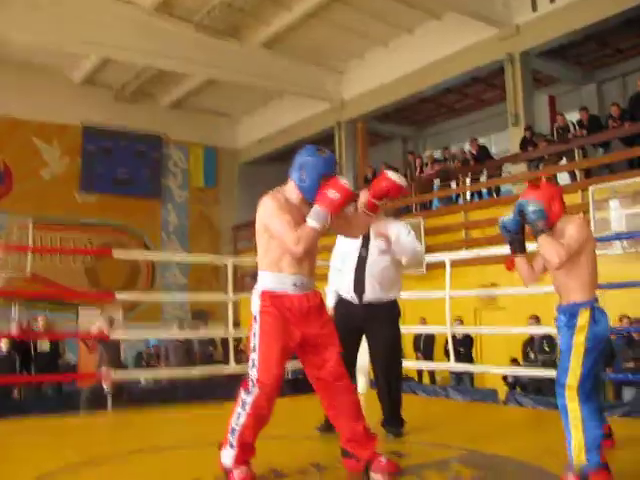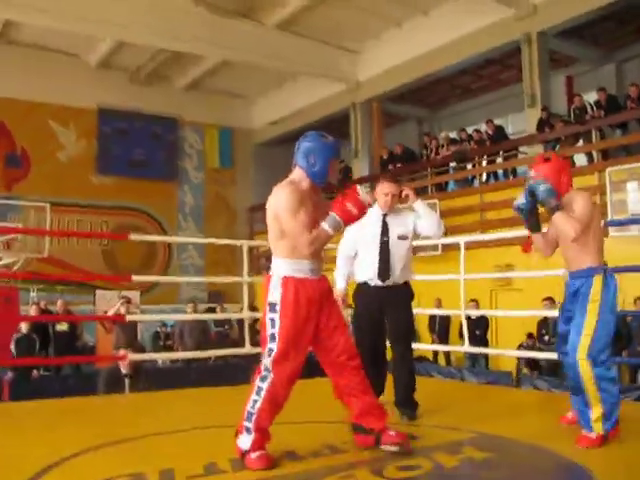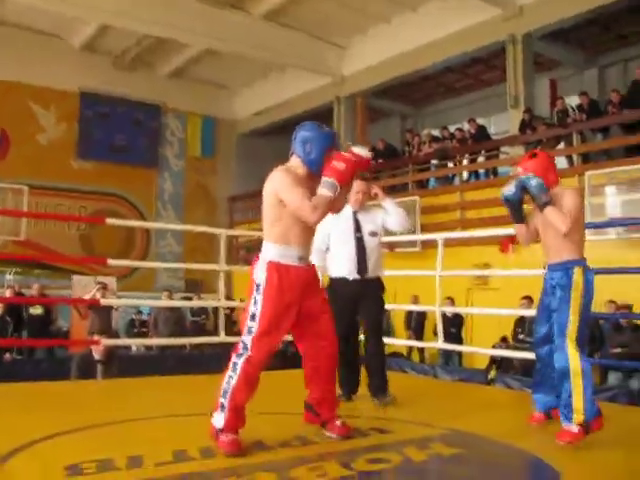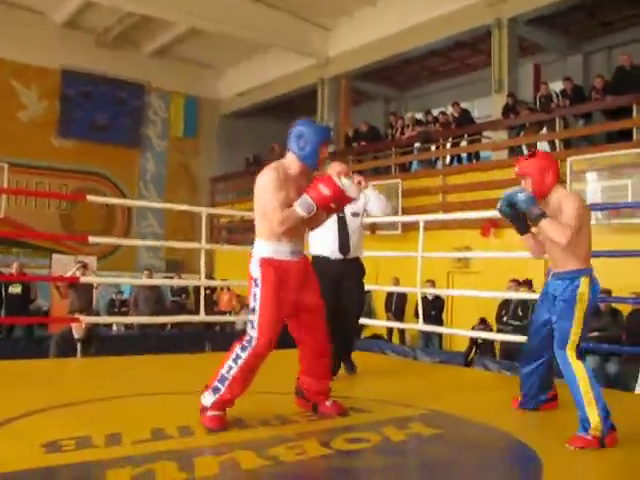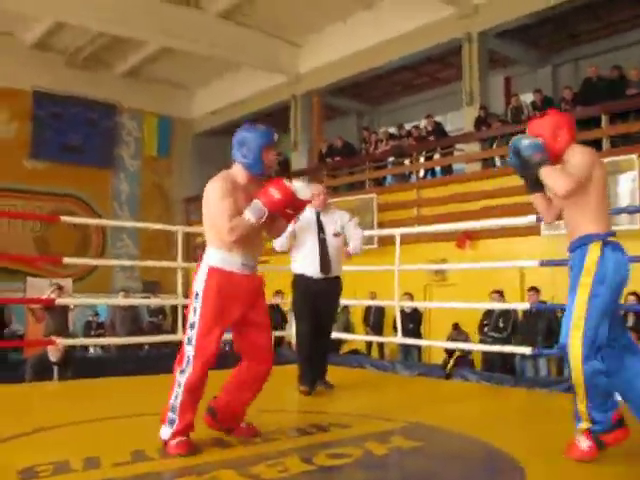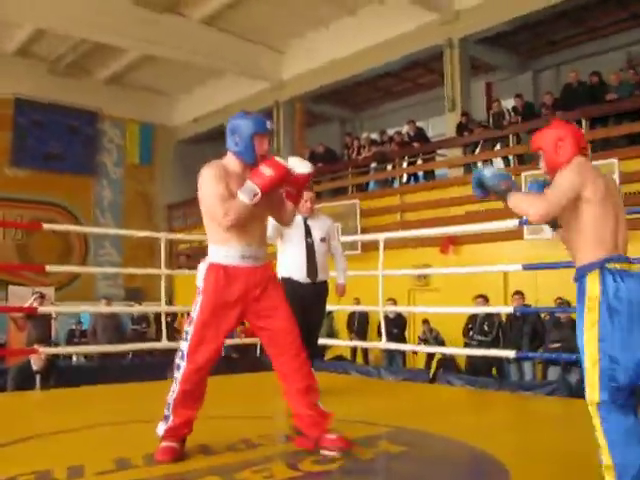
dt=0.3s
person 1, frame 1
left shoulder: (317, 203)
right shoulder: (272, 203)
left elbow: (355, 228)
right elbow: (297, 246)
left wrist: (375, 195)
right wrist: (325, 207)
left hip: (309, 301)
right hip: (273, 301)
left knee: (336, 376)
right knee: (264, 382)
left ankle: (361, 452)
person 1, frame 2
left shoulder: (311, 191)
right shoulder: (285, 194)
right elbow: (305, 244)
left wrist: (347, 207)
right wrist: (339, 215)
left hip: (316, 285)
right hip: (290, 286)
left knee: (345, 357)
right knee: (280, 365)
left ankle: (373, 427)
right ankle: (251, 442)
person 1, frame 3
left shoulder: (309, 177)
right shoulder: (283, 177)
left elbow: (333, 207)
right elbow: (313, 214)
left wrist: (347, 174)
right wrist: (334, 175)
left hip: (303, 272)
right hip: (276, 271)
left knee: (324, 344)
right knee: (256, 346)
left ankle: (323, 411)
right ankle: (225, 424)
person 1, frame 4
left shoulder: (307, 176)
right shoulder: (273, 175)
right elbow: (279, 225)
left wrist: (335, 202)
right wrist: (314, 197)
left hip: (298, 265)
right hip: (269, 264)
left knee: (317, 335)
right knee: (260, 338)
left ankle: (314, 395)
right ankle: (214, 402)
person 1, frame 5
left shoulder: (259, 186)
right shoulder: (221, 185)
left elbow: (272, 231)
right elbow: (229, 234)
left wrist: (291, 208)
right wrist: (265, 203)
left hip: (249, 280)
right hip: (217, 277)
left knee: (260, 358)
right knee: (198, 356)
left ankle: (224, 415)
right ankle: (176, 430)
person 1, frame 6
left shoulder: (265, 173)
right shoulder: (213, 172)
left elbow: (284, 217)
right elbow: (226, 218)
left wrist: (295, 186)
right wrist: (258, 184)
left hip: (261, 273)
right hip: (222, 273)
left knee: (290, 350)
right knee: (197, 353)
left ankle: (314, 429)
right ankle: (173, 432)
person 2, frame 1
left shoulder: (576, 225)
right shoulder: (552, 236)
left elbow: (558, 259)
right elbow: (529, 276)
left wrist: (539, 227)
right wrist: (515, 242)
left hip: (582, 316)
right hip: (571, 316)
left knee: (571, 389)
right knee: (584, 385)
right ankle: (598, 431)
person 2, frame 2
left shoulder: (581, 200)
right shoulder: (559, 207)
left elbow: (573, 233)
right elbow: (545, 249)
left wrist: (551, 205)
right wrist: (530, 219)
left hip: (592, 282)
right hip: (575, 283)
left knee: (585, 354)
right knee: (569, 350)
left ankle: (602, 423)
right ankle: (585, 407)
person 2, frame 3
left shoulder: (568, 195)
right shoulder: (541, 205)
left elbow: (565, 228)
right elbow: (526, 239)
left wrist: (543, 199)
right wrist: (516, 210)
left hip: (571, 275)
right hip: (552, 277)
left knee: (568, 344)
right knee: (545, 342)
left ankle: (582, 416)
right ankle: (550, 404)
person 2, frame 4
left shoulder: (568, 201)
right shoulder: (549, 207)
left elbow: (564, 238)
right elbow: (538, 249)
left wrist: (531, 208)
right wrist: (520, 222)
left hip: (575, 284)
right hip: (556, 284)
left knee: (566, 352)
right knee: (538, 343)
left ankle: (598, 429)
right ankle: (538, 395)
person 2, frame 5
left shoulder: (581, 155)
right shoulder: (569, 167)
left elbow: (564, 187)
right elbow: (550, 214)
left wrist: (539, 161)
right wrist: (532, 180)
left hip: (595, 254)
right hip: (593, 256)
left knee: (579, 342)
left ankle: (601, 423)
person 2, frame 6
left shoulder: (577, 172)
right shoulder: (603, 183)
left elbow: (540, 211)
left wrist: (501, 188)
right wrist: (558, 222)
left hip: (604, 287)
left knee: (607, 393)
person 3, frame 1
left shoulder: (397, 229)
left elbow: (417, 257)
right elbow: (335, 268)
left wrist: (391, 240)
right wrist: (331, 302)
left hip: (382, 310)
right hip: (347, 307)
left knee: (387, 369)
left ankle: (393, 422)
person 3, frame 2
left shoulder: (409, 217)
right shoulder: (360, 220)
left elbow: (436, 230)
right elbow: (345, 254)
left wrist: (417, 203)
right wrist: (340, 286)
left hip: (398, 291)
right hip: (367, 292)
left knee: (401, 347)
right knee: (367, 346)
left ankle: (406, 404)
right ankle: (372, 394)
person 3, frame 3
left shoulder: (377, 214)
right shoulder: (332, 216)
left elbow: (402, 224)
right elbow: (318, 249)
left wrist: (384, 200)
left hip: (370, 285)
right hip: (340, 285)
left knee: (373, 335)
right knee: (343, 337)
left ankle: (379, 388)
right ankle: (347, 387)
person 3, frame 4
left shoulder: (358, 197)
left elbow: (383, 210)
left wrist: (366, 188)
left hip: (351, 264)
right hip: (323, 264)
left knee: (352, 313)
right knee: (326, 316)
left ankle: (345, 356)
right ankle: (330, 365)
person 3, frame 5
left shoulder: (340, 216)
right shoulder: (297, 218)
left elbow: (357, 235)
right elbow: (279, 245)
left wrist: (352, 248)
right wrist: (290, 225)
left hip: (331, 282)
right hip: (305, 282)
left knee: (324, 331)
right knee: (305, 331)
left ankle: (319, 375)
right ankle: (306, 380)
person 3, frame 6
left shoulder: (326, 224)
left elbow: (337, 253)
right elbow: (267, 234)
left wrist: (341, 280)
left hip: (317, 287)
right hip: (291, 286)
left knee: (311, 336)
